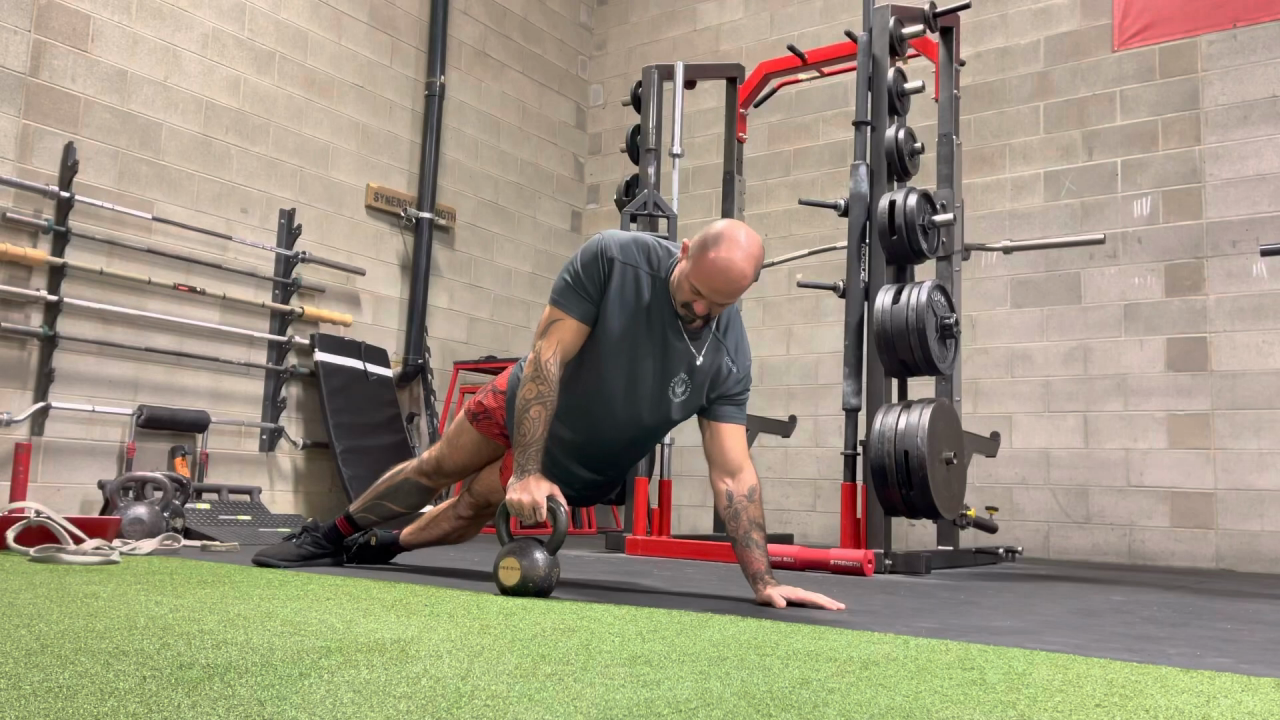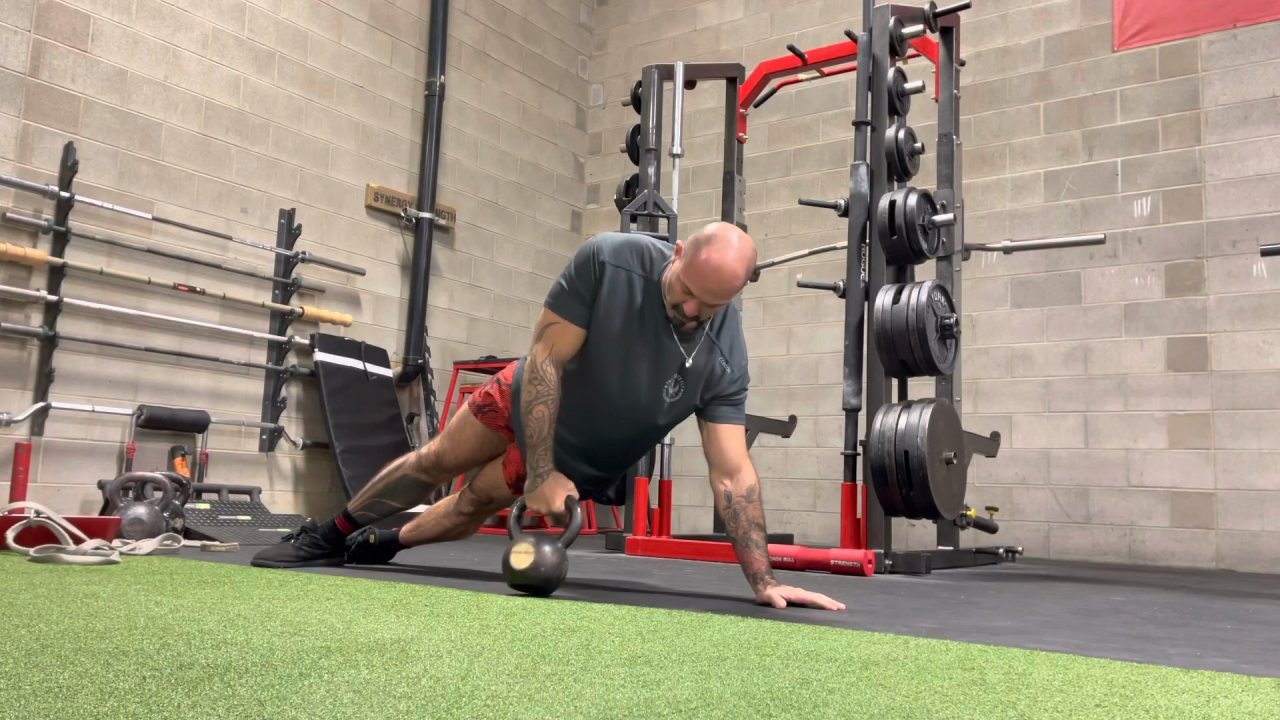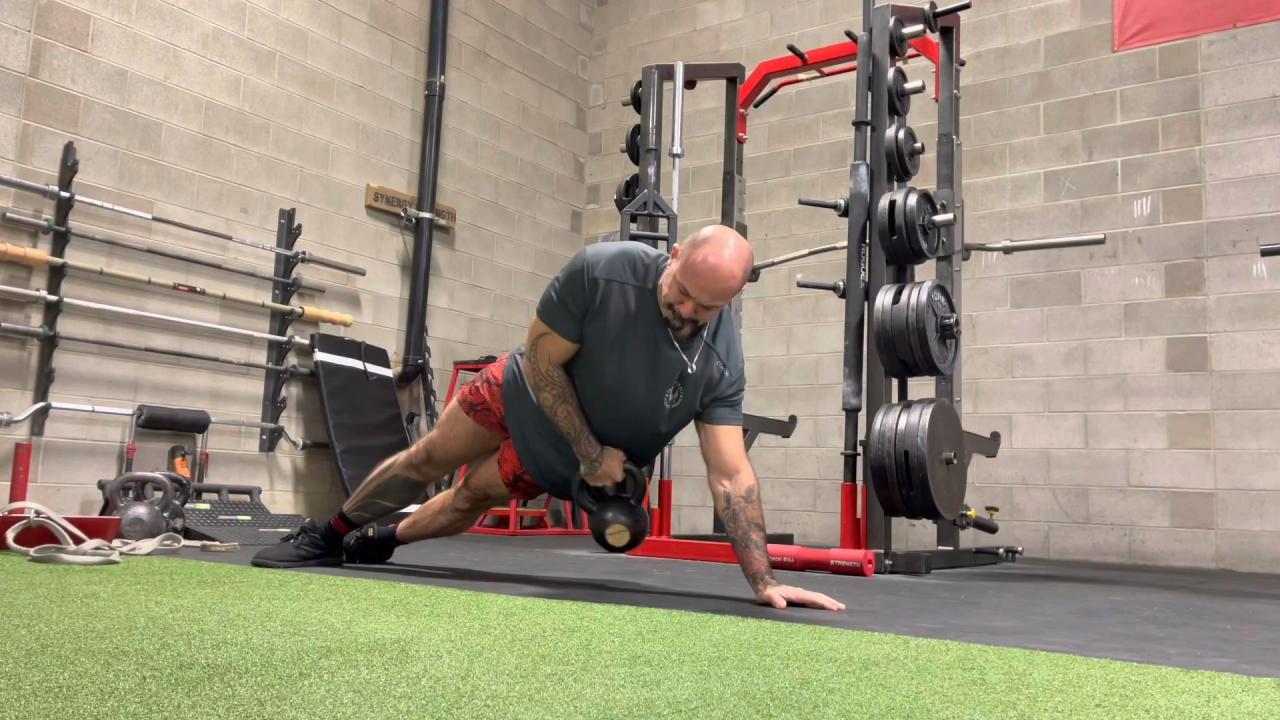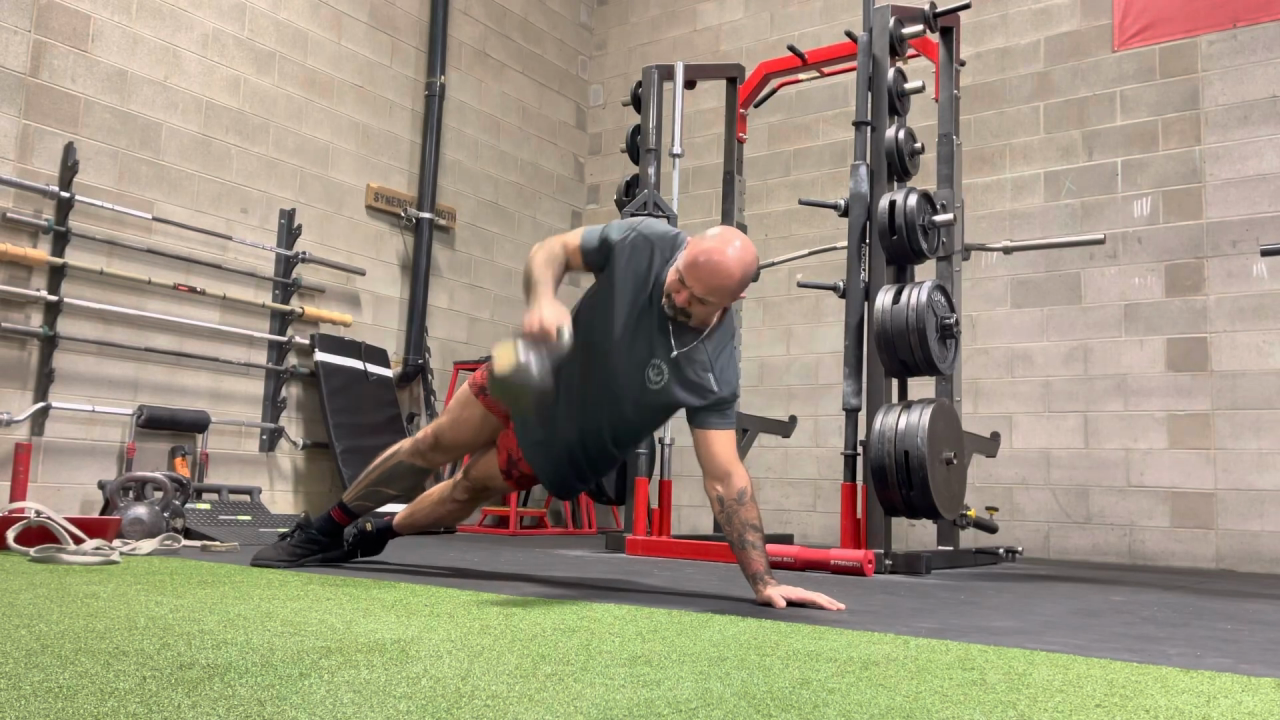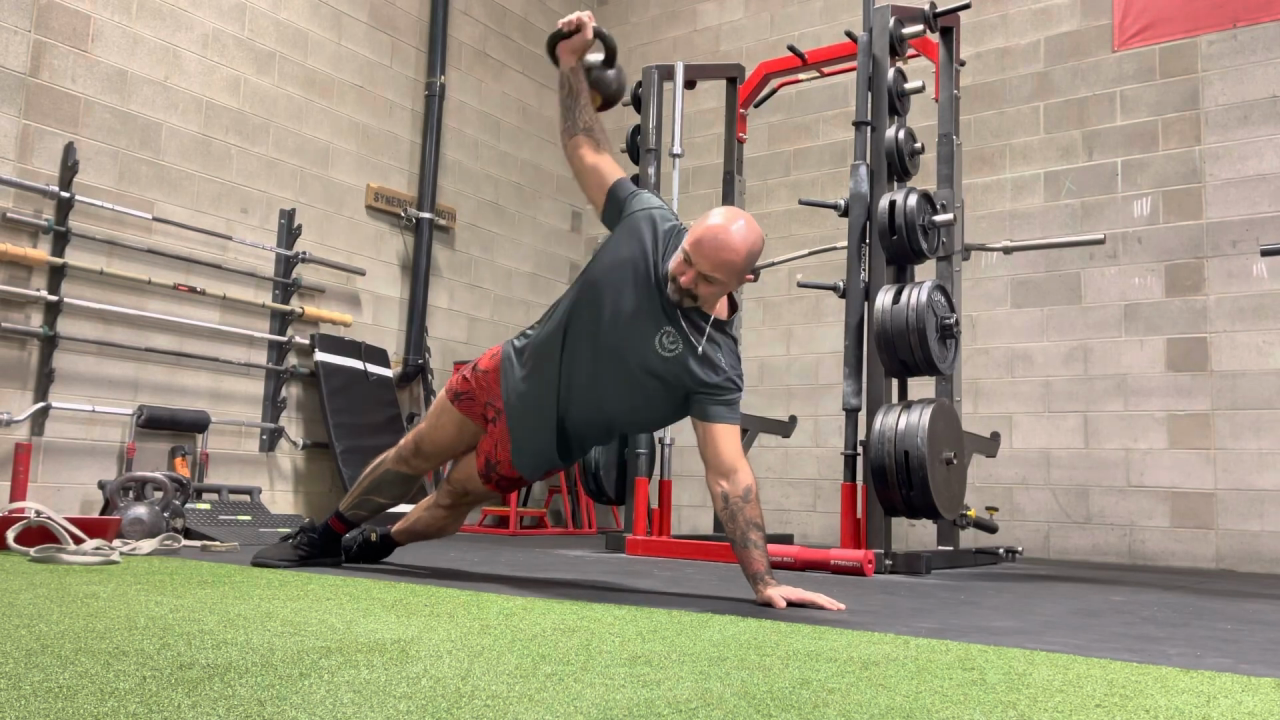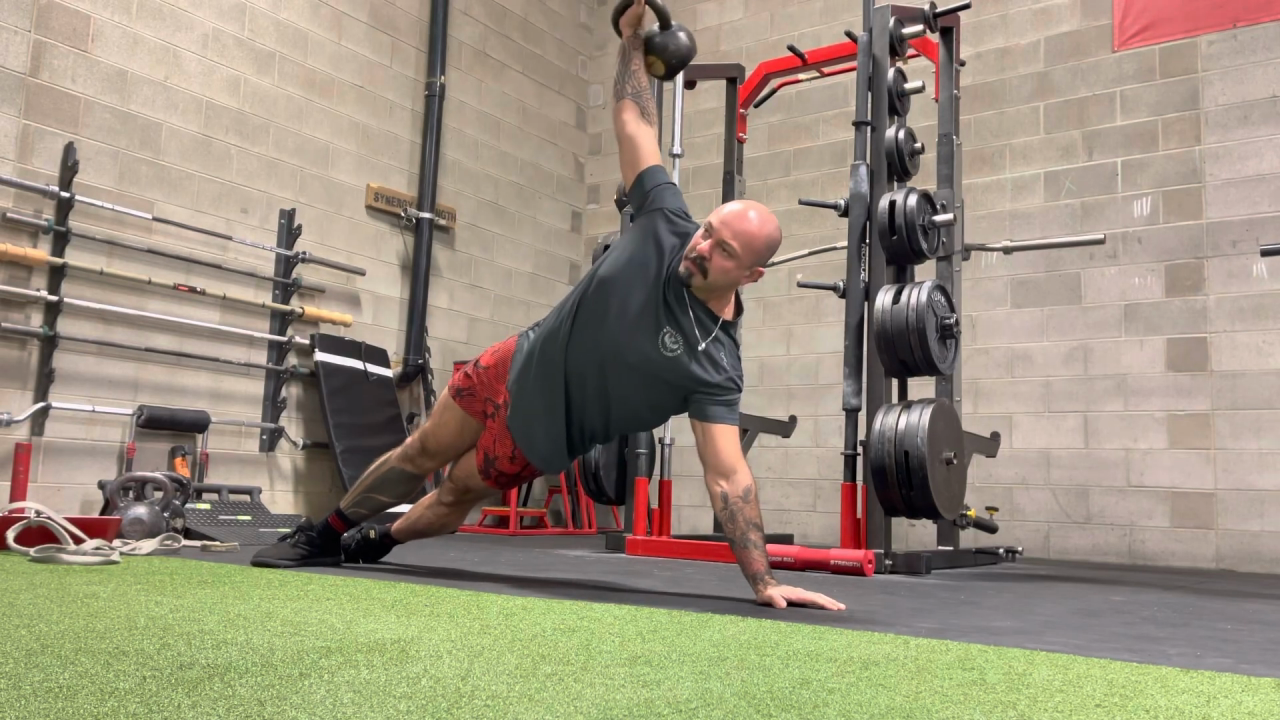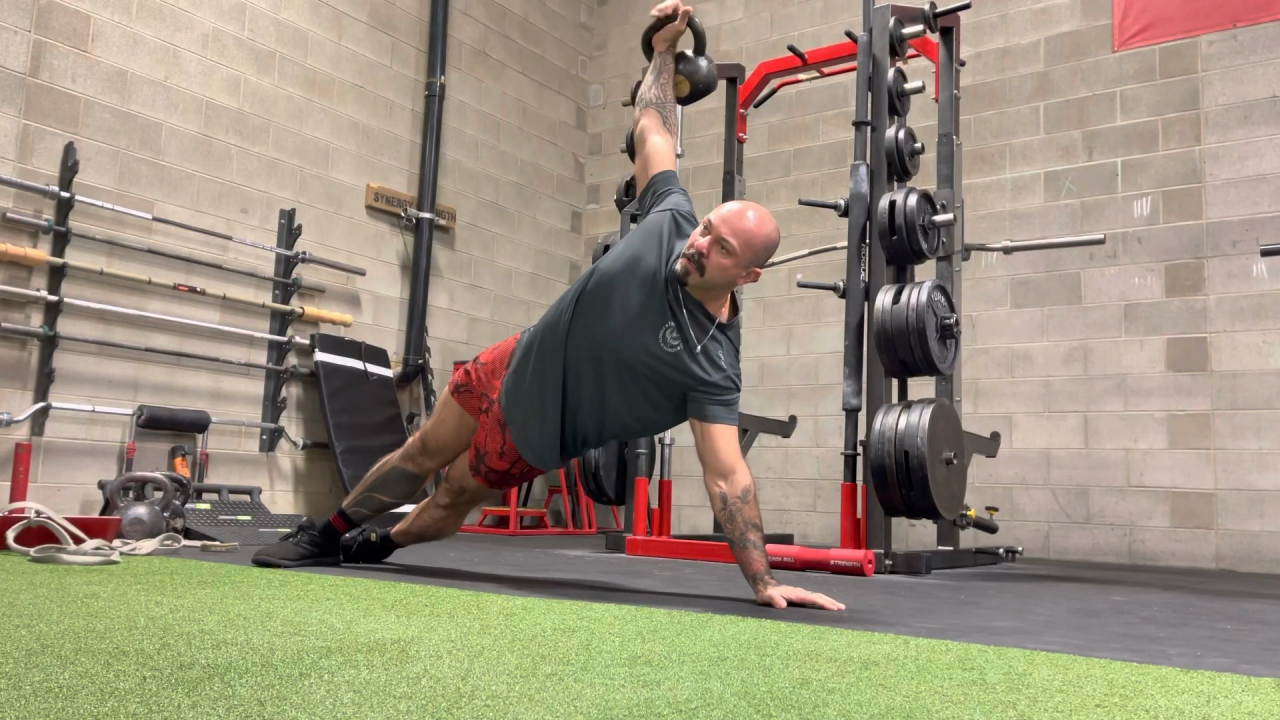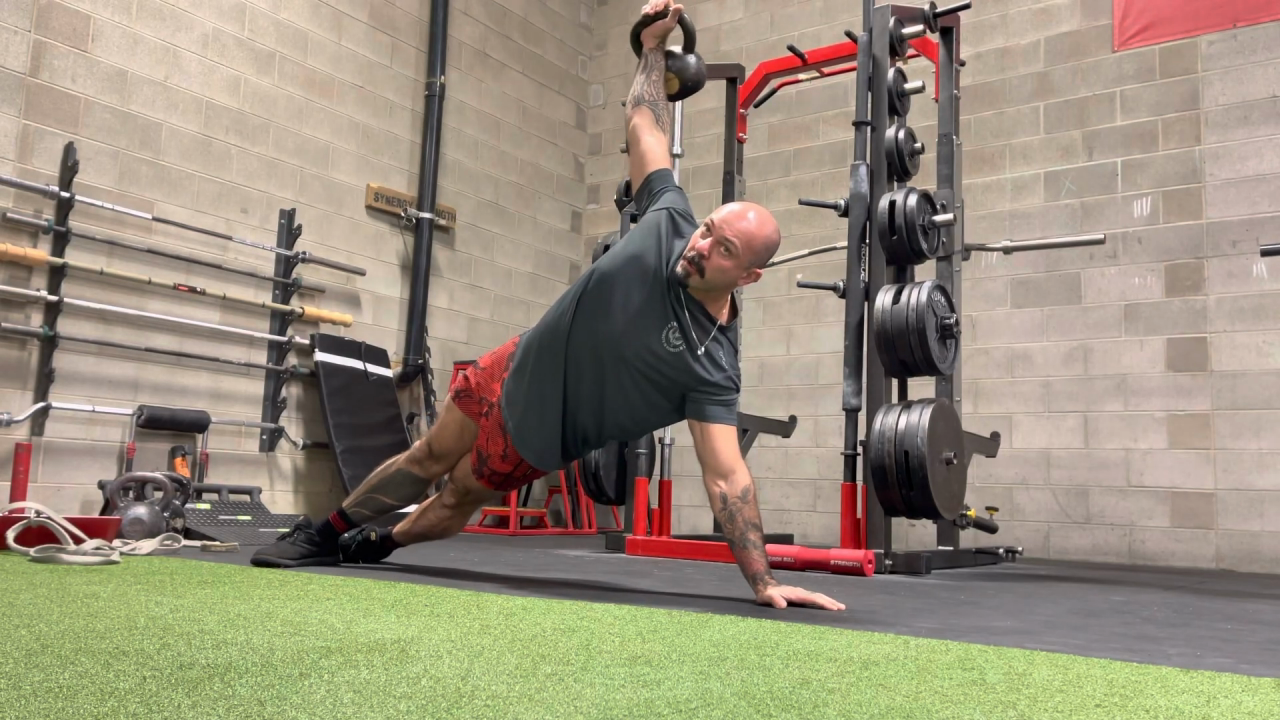
dt=0.5s
person 1, frame 1
left shoulder: (728, 357)
right shoulder: (611, 258)
left elbow: (732, 475)
right elbow: (548, 356)
left wrist: (764, 580)
right wrist: (526, 471)
left hip: (581, 467)
right hip: (526, 403)
left knee: (474, 508)
right knee: (437, 469)
left ankle: (380, 547)
right ankle: (333, 535)
person 1, frame 2
left shoulder: (724, 358)
right shoulder: (607, 260)
left elbow: (731, 473)
right elbow: (547, 358)
left wrist: (763, 579)
right wrist: (540, 474)
left hip: (584, 456)
right hip: (528, 399)
left knee: (478, 503)
right knee: (435, 464)
left ankle: (379, 545)
right ankle: (332, 534)
person 1, frame 3
left shoulder: (720, 362)
right shoulder: (600, 270)
left elbow: (730, 473)
right elbow: (541, 362)
left wrist: (763, 580)
right wrist: (591, 454)
right hip: (521, 392)
left knee: (472, 498)
right knee: (426, 461)
left ankle: (376, 542)
right ankle: (329, 535)
person 1, frame 4
left shoulder: (712, 370)
right shoulder: (646, 241)
left elbow: (725, 476)
right elbow: (552, 250)
left wrist: (763, 580)
right wrist: (542, 298)
left hip: (560, 439)
left knee: (471, 488)
right knee: (431, 446)
left ankle: (373, 535)
right ankle: (327, 529)
person 1, frame 5
left shoulder: (713, 362)
right shoulder: (650, 224)
left elbow: (728, 475)
right elbow: (585, 149)
left wrist: (764, 582)
right wrist: (572, 66)
left hip: (535, 436)
right hip: (511, 373)
left knee: (456, 497)
right knee: (416, 455)
left ankle: (370, 547)
right ankle: (326, 537)
person 1, frame 6
left shoulder: (714, 362)
right shoulder: (667, 225)
left elbow: (728, 476)
right elbow: (634, 125)
left wrist: (764, 582)
left hip: (542, 427)
right hip: (519, 366)
left knee: (459, 492)
right knee: (422, 454)
left ankle: (371, 543)
right ankle: (327, 534)
person 1, frame 7
left shoulder: (712, 361)
right shoulder: (671, 219)
left elbow: (727, 476)
right elbow: (652, 129)
left wrist: (763, 581)
left hip: (538, 426)
right hip: (517, 366)
left knee: (457, 495)
right knee: (421, 454)
left ankle: (372, 544)
right ankle: (329, 534)
person 1, frame 8
left shoulder: (711, 361)
right shoulder: (669, 222)
left elbow: (726, 475)
right elbow: (645, 125)
left wrist: (763, 581)
left hip: (540, 430)
right hip: (516, 370)
left knee: (460, 496)
right knee: (428, 460)
left ankle: (373, 543)
right ankle: (327, 533)
